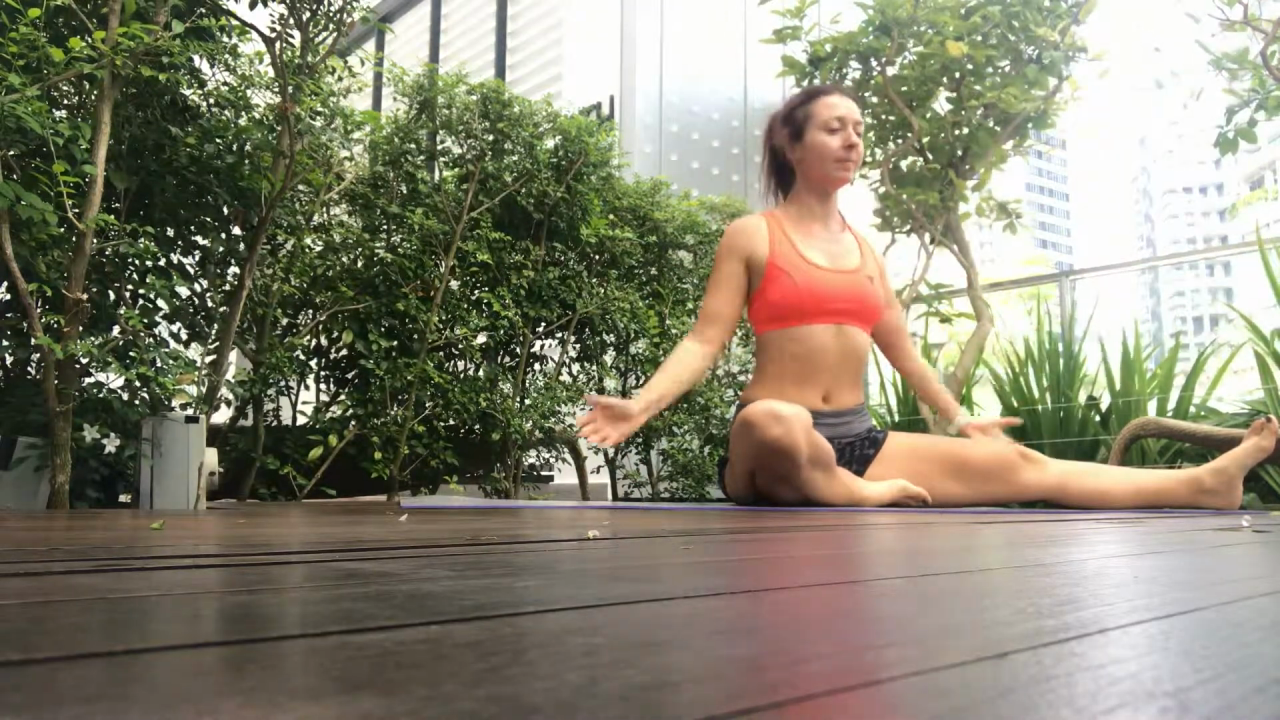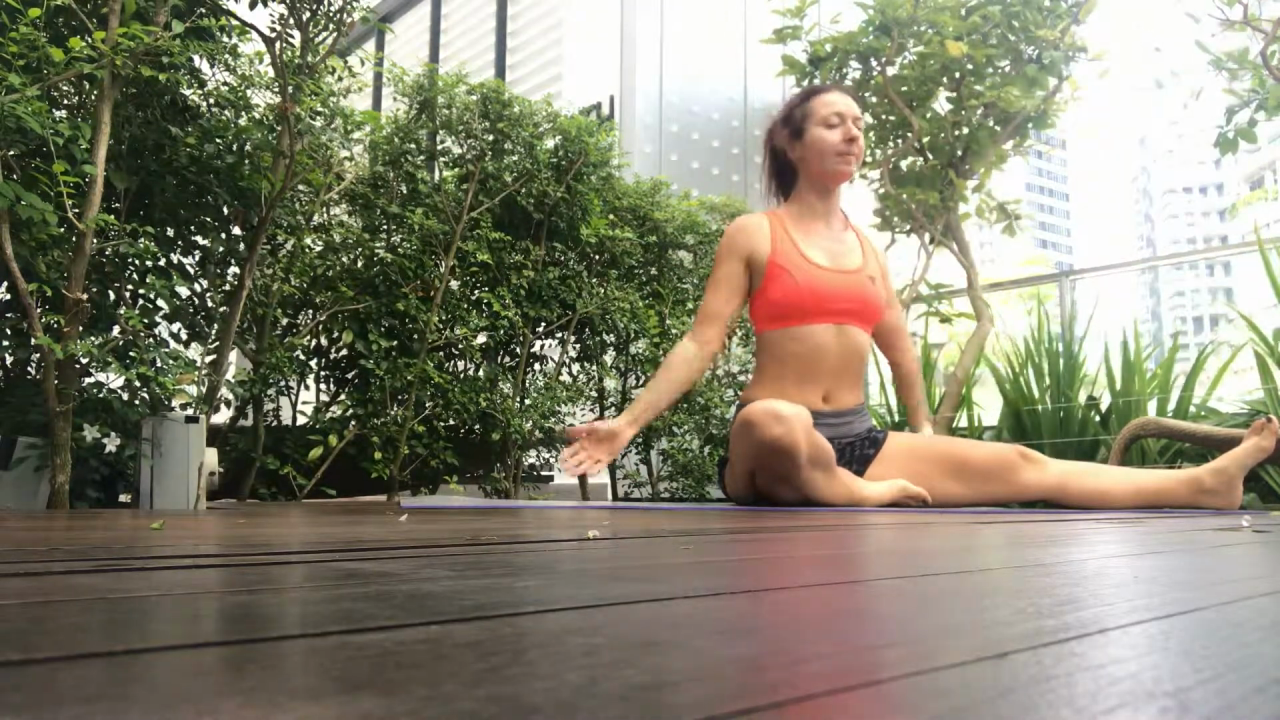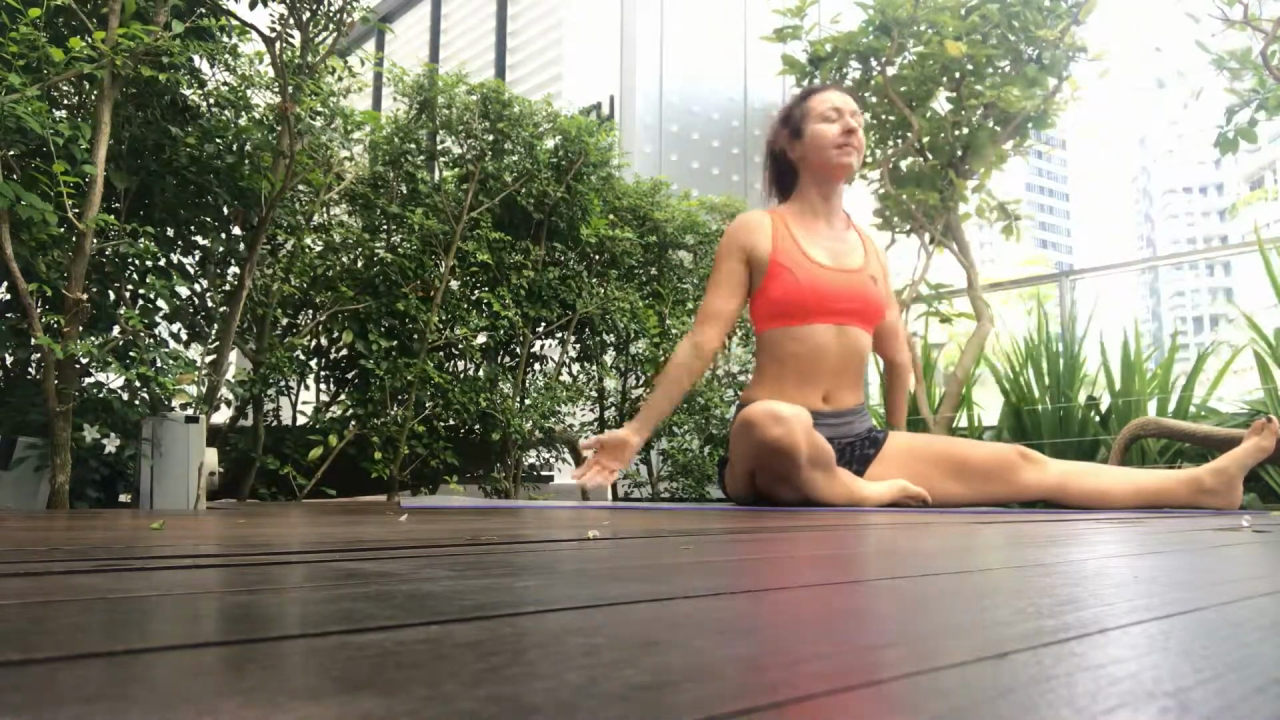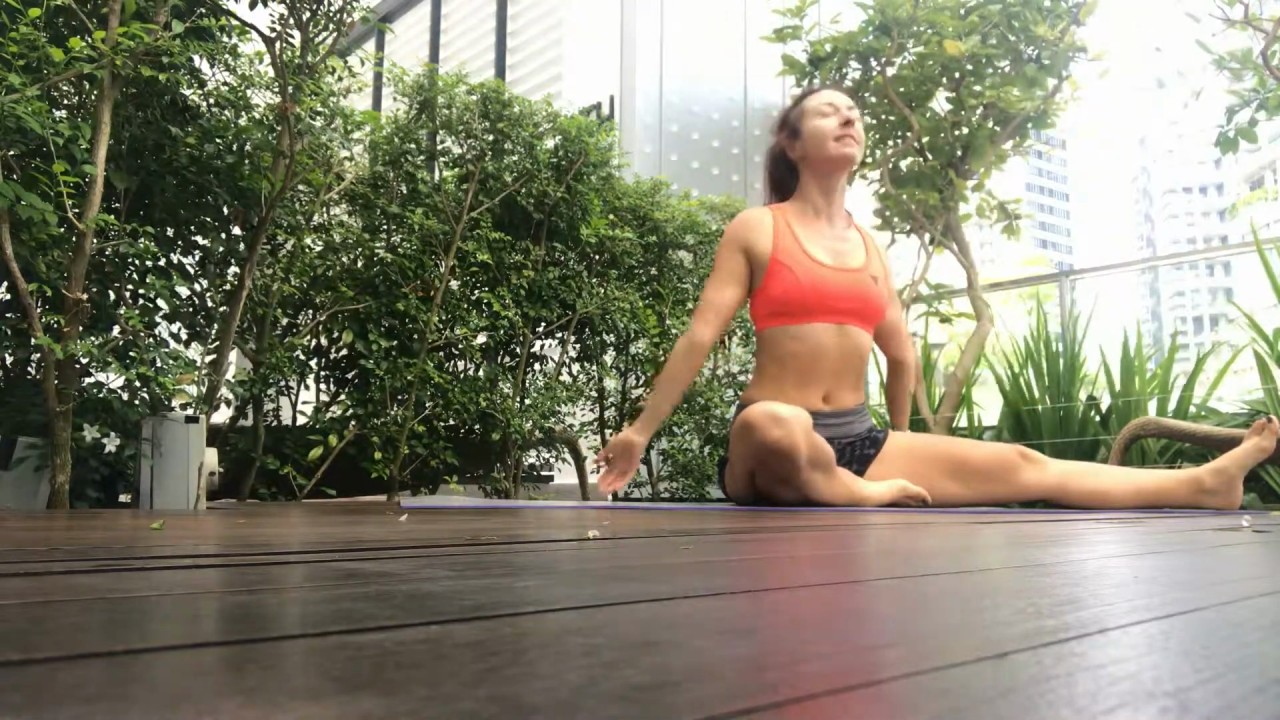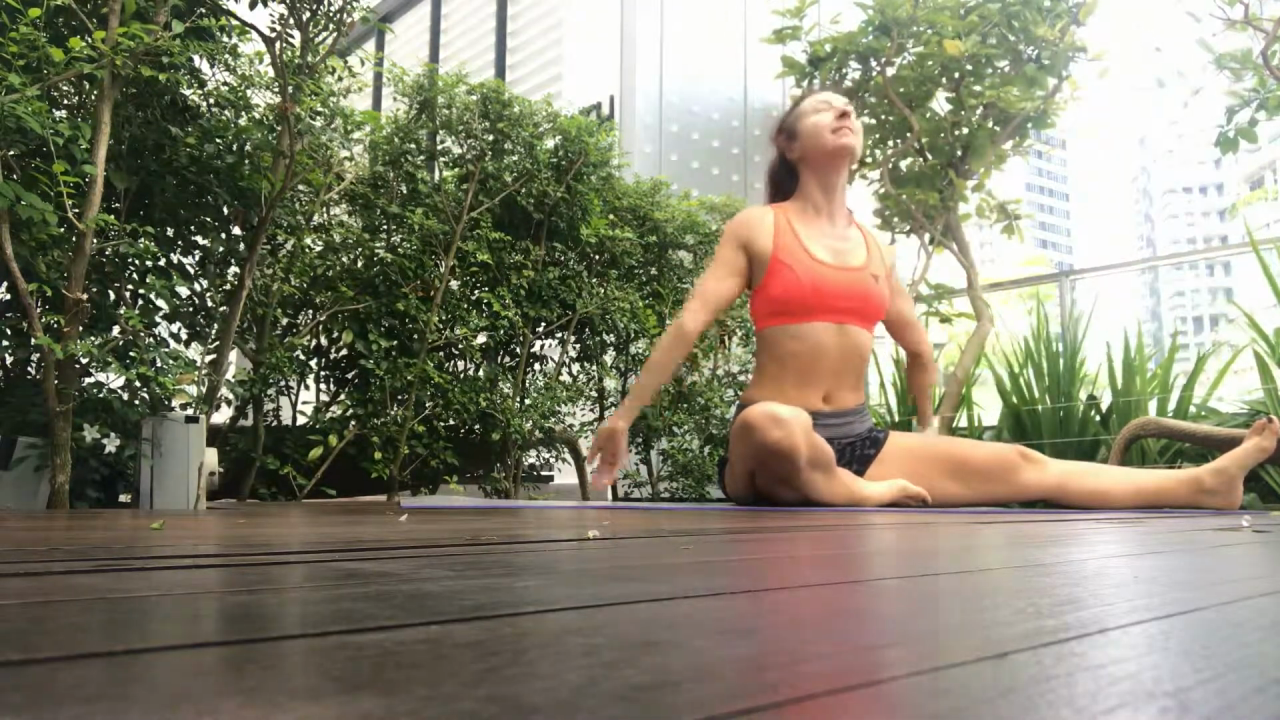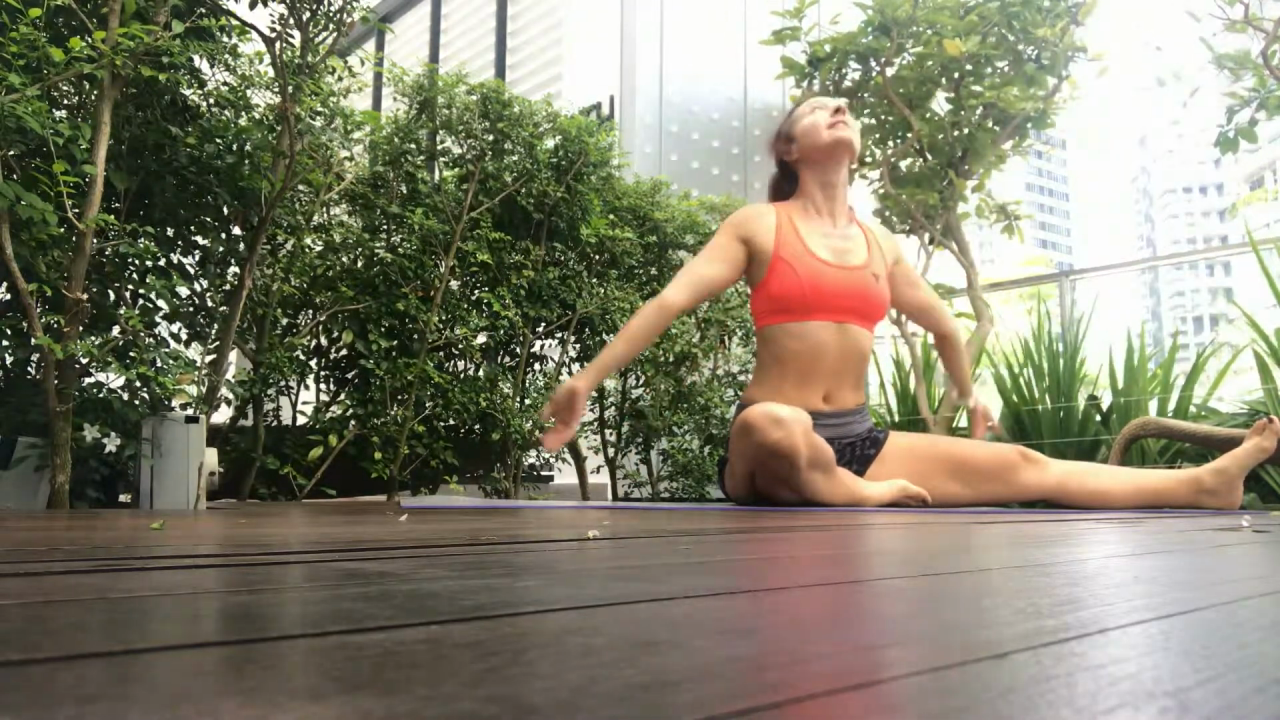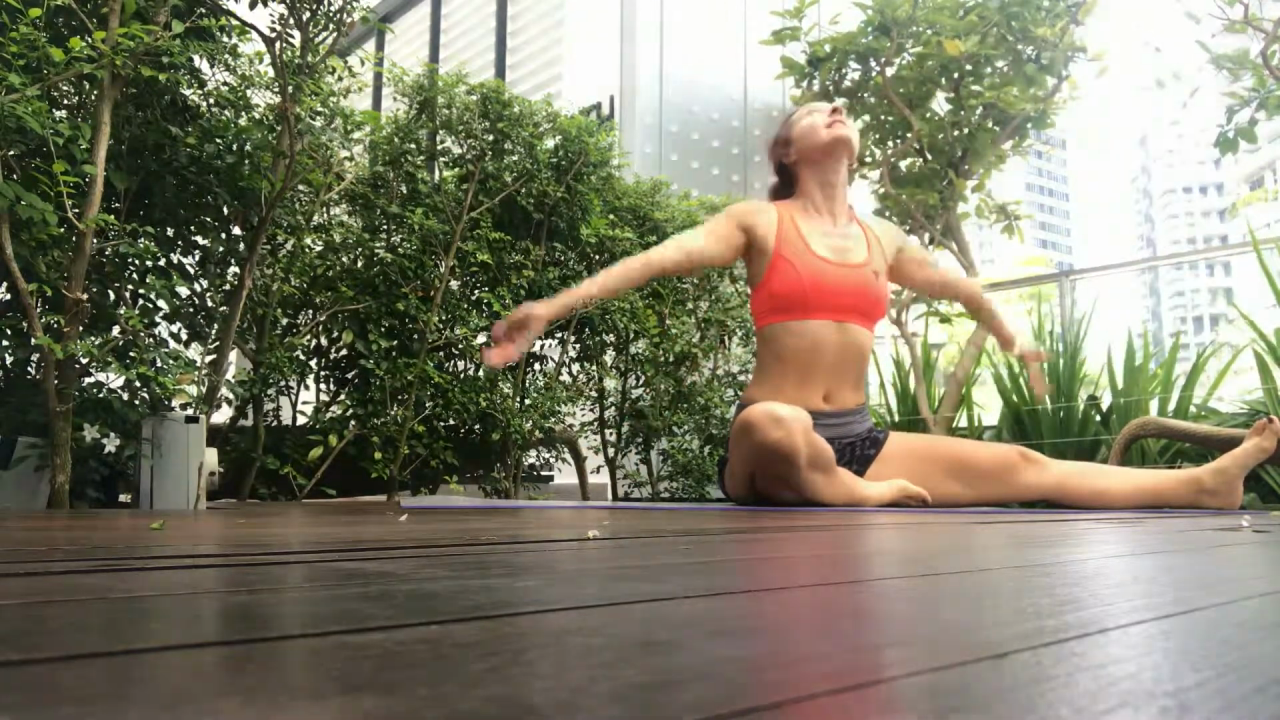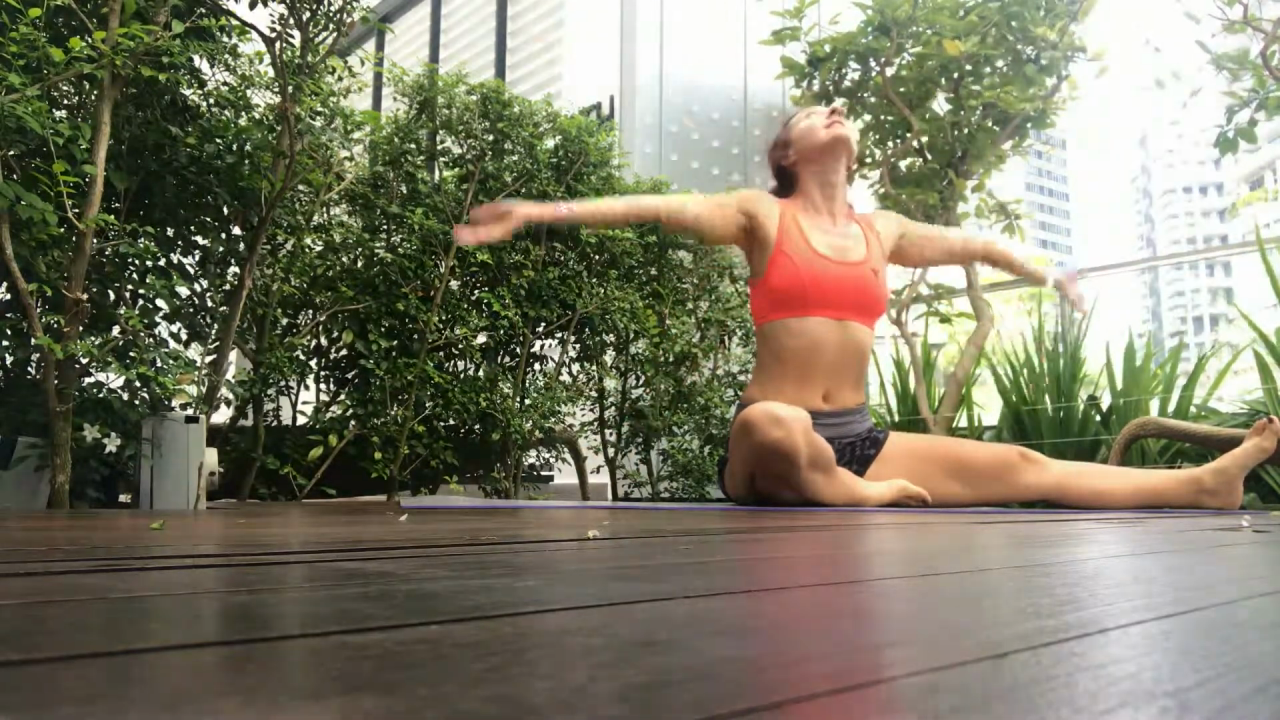
dt=0.1s
person 1, frame 1
left shoulder: (866, 249)
right shoulder: (752, 236)
left elbow: (903, 352)
right elbow: (704, 340)
left wrist: (961, 420)
right wrist: (636, 408)
left hip: (860, 438)
right hip: (769, 448)
left knee: (1019, 464)
right knee: (773, 422)
left ankle: (1200, 484)
right ankle: (863, 497)
person 1, frame 2
left shoulder: (867, 249)
right shoulder: (753, 235)
left elbow: (902, 353)
right elbow: (701, 341)
left wrist: (924, 432)
right wrist: (627, 424)
left hip: (861, 439)
right hip: (774, 448)
left knee: (1018, 464)
right knee: (774, 421)
left ankle: (1200, 484)
right ankle: (862, 499)
person 1, frame 3
left shoulder: (868, 248)
right shoulder: (754, 232)
left elbow: (898, 356)
right elbow: (703, 340)
left wrist: (894, 448)
right wrist: (636, 433)
left hip: (860, 438)
right hip: (769, 447)
left knee: (1020, 465)
right knee: (774, 423)
left ankle: (1199, 485)
right ankle: (862, 498)
person 1, frame 4
left shoulder: (869, 247)
right shoulder: (755, 230)
left elbow: (902, 355)
right elbow: (701, 334)
left wrist: (896, 448)
right wrist: (639, 435)
left hip: (860, 438)
right hip: (770, 449)
left knee: (1020, 466)
right knee: (774, 424)
left ankle: (1200, 485)
right ankle: (863, 498)
person 1, frame 5
left shoulder: (873, 242)
right shoulder: (760, 228)
left elbow: (919, 343)
right elbow: (691, 322)
left wrist: (925, 429)
right wrist: (622, 415)
left hip: (863, 437)
right hip: (768, 448)
left knee: (1022, 464)
right knee: (777, 427)
left ankle: (1205, 485)
right ankle: (867, 498)
person 1, frame 6
left shoulder: (878, 242)
right shoulder: (760, 225)
left elbow: (941, 322)
right elbow: (671, 299)
left wrist: (968, 393)
right wrist: (589, 378)
left hip: (863, 438)
right hip: (774, 444)
left knee: (1021, 465)
right knee: (774, 426)
left ankle: (1201, 483)
right ankle: (864, 499)
person 1, frame 7
left shoulder: (880, 238)
right shoulder: (762, 222)
left elbow: (957, 282)
right elbow: (654, 258)
left wrist: (1008, 335)
right wrist: (554, 306)
left hip: (861, 437)
right hip: (770, 449)
left knee: (1020, 465)
right knee: (775, 425)
left ankle: (1202, 484)
right ankle: (862, 500)
person 1, frame 8
left shoulder: (881, 232)
right shoulder: (761, 215)
left elbow: (969, 244)
right elbow: (656, 210)
left wrist: (1041, 271)
right wrist: (540, 211)
left hip: (860, 439)
right hip: (773, 447)
left knee: (1020, 465)
right knee: (776, 426)
left ankle: (1200, 483)
right ankle: (863, 499)
